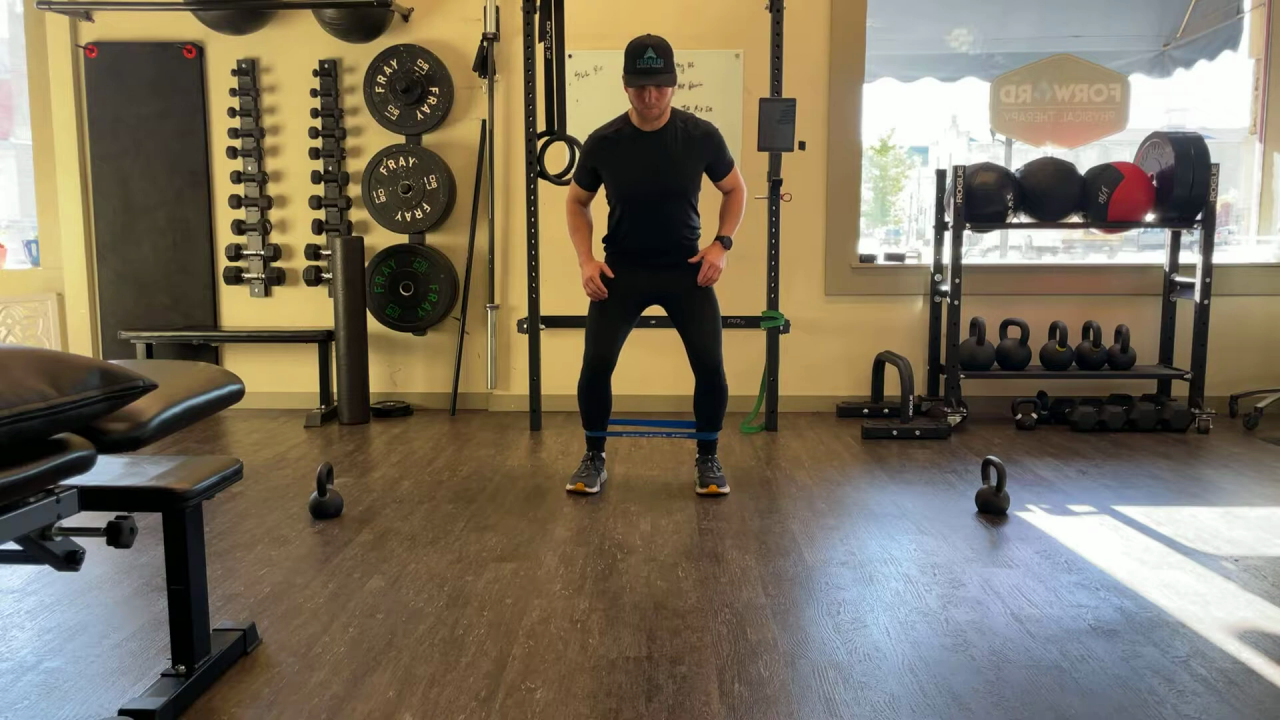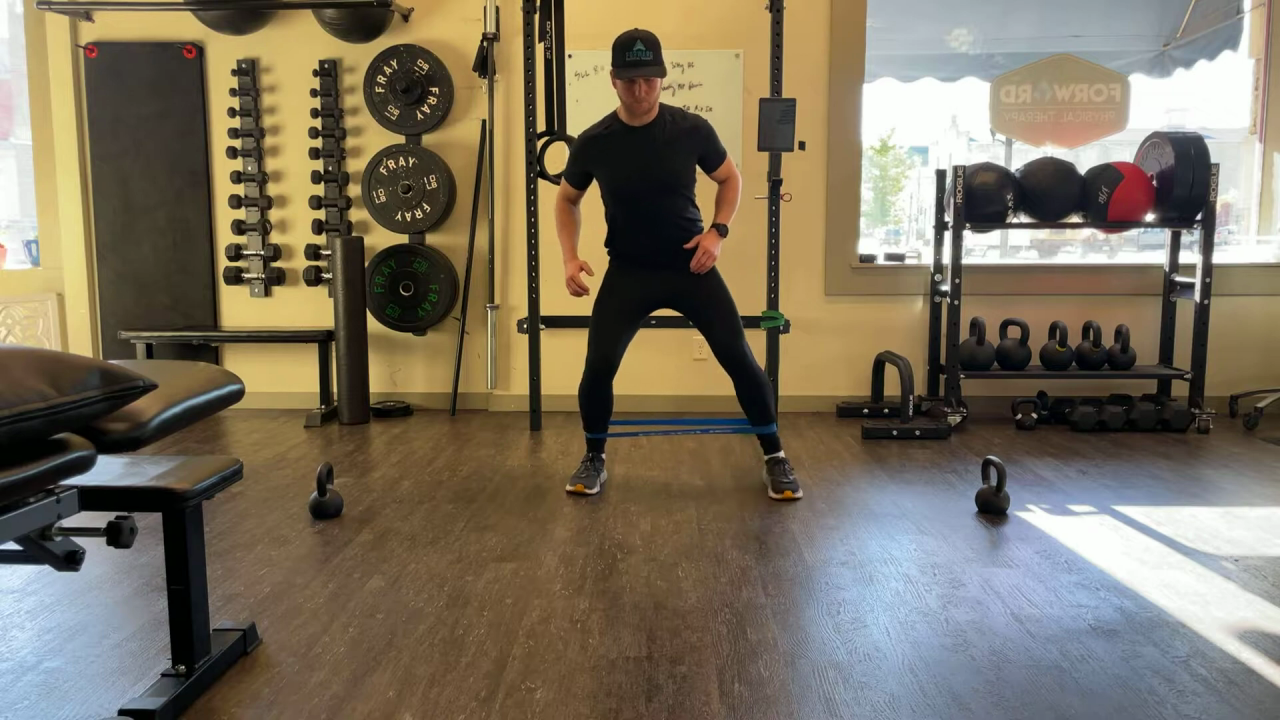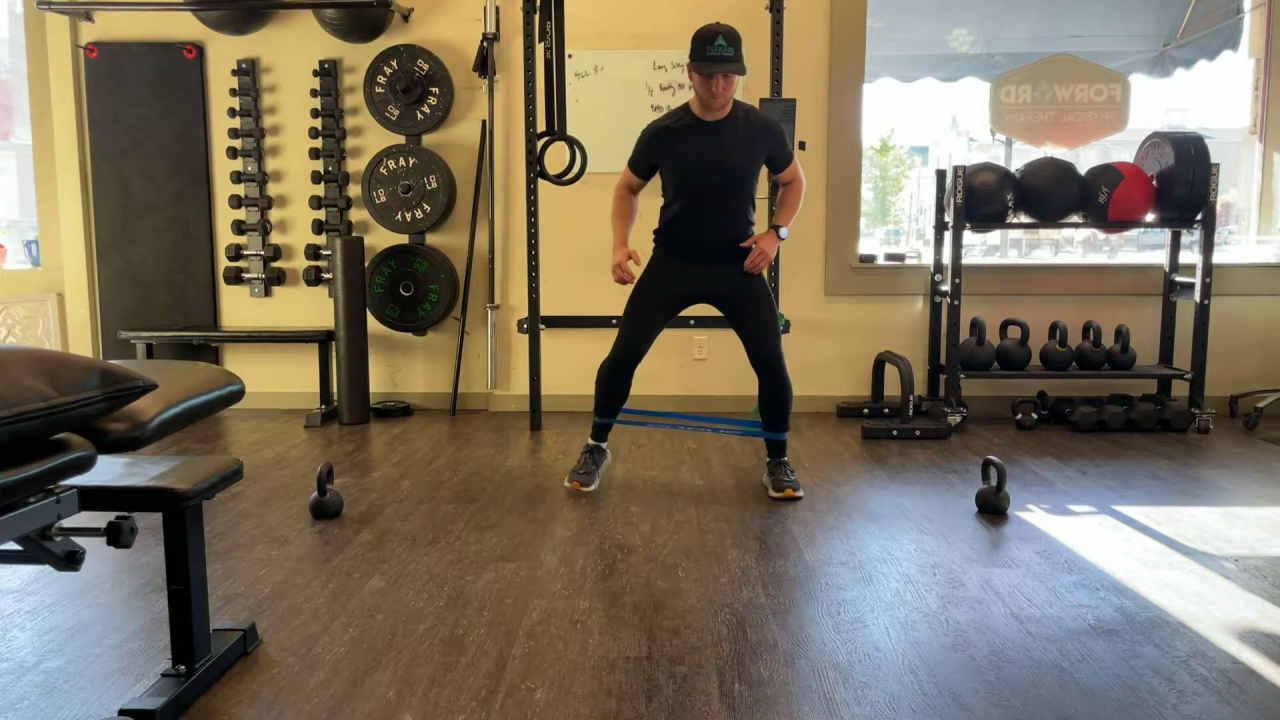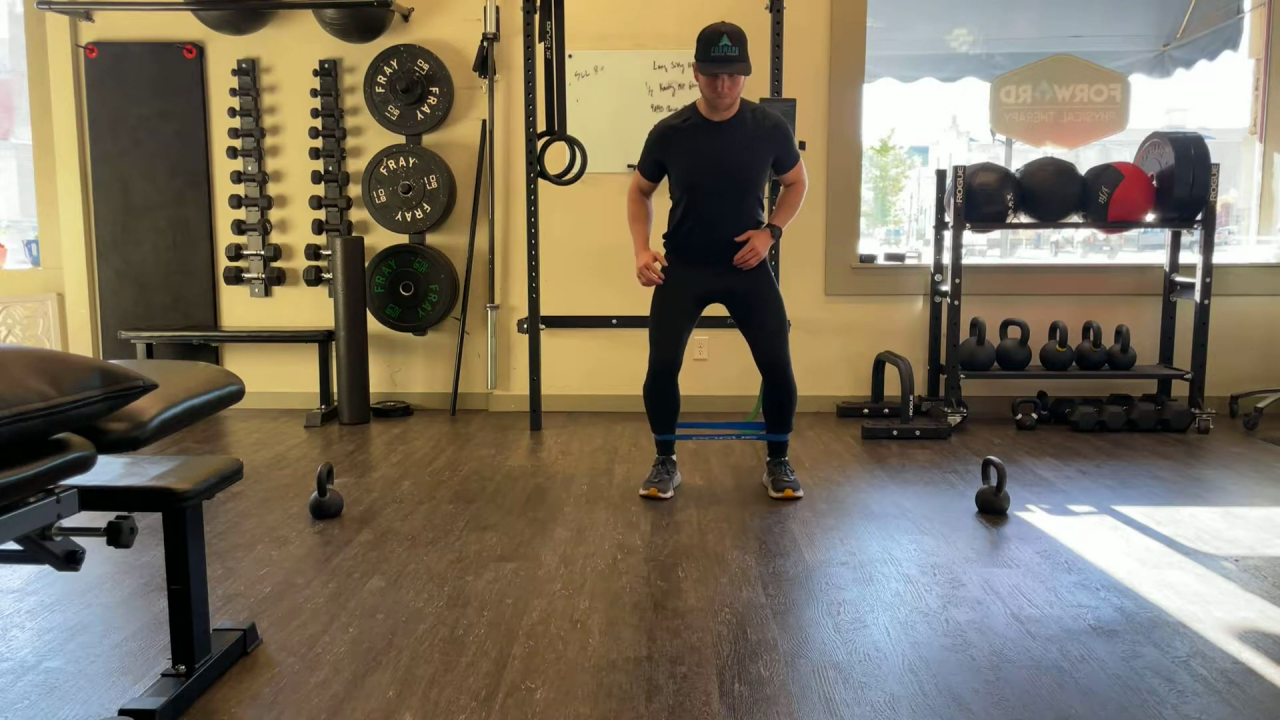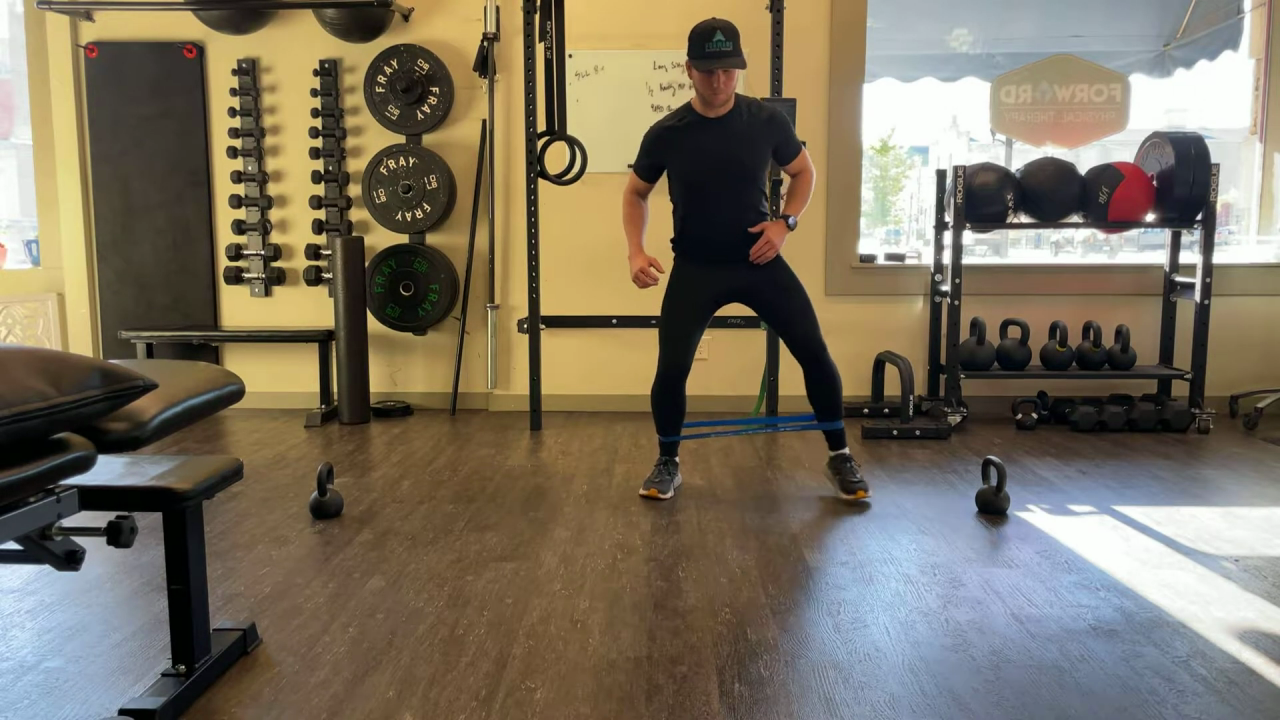
dt=0.5s
person 1, frame 1
left shoulder: (701, 136)
right shoulder: (603, 142)
left elbow: (735, 189)
right elbow: (577, 201)
left wrist: (721, 243)
right wrist: (586, 259)
left hip: (686, 268)
right hip: (622, 269)
left knee: (710, 365)
right knee: (596, 363)
left ankle: (707, 458)
right ankle: (594, 457)
person 1, frame 2
left shoulder: (691, 129)
right shoulder: (594, 142)
left elbow: (730, 179)
right elbow: (567, 199)
left wrist: (718, 231)
right wrist: (571, 256)
left hip: (690, 266)
right hip: (628, 271)
left knee: (739, 359)
right knee: (598, 368)
left ankle: (774, 457)
right ankle: (594, 458)
person 1, frame 3
left shoulder: (762, 128)
right shoulder: (662, 133)
left elbow: (793, 181)
right elbow: (627, 188)
left wrist: (775, 232)
right wrist: (620, 245)
left hip: (737, 265)
right hip: (673, 262)
left knee: (771, 363)
right knee: (624, 354)
left ankle: (777, 461)
right ankle: (596, 447)
person 1, frame 4
left shoulder: (770, 128)
right shoulder: (669, 132)
left elbow: (796, 183)
right elbow: (639, 192)
left wrist: (770, 231)
right wrist: (642, 248)
left hip: (746, 263)
right hip: (683, 267)
left knee: (777, 366)
right knee: (662, 365)
left ankle: (778, 461)
right ankle: (665, 461)
person 1, frame 5
left shoulder: (766, 120)
right shoulder: (666, 133)
left elbow: (803, 172)
right elbow: (635, 193)
left wrist: (784, 222)
right wrist: (636, 250)
left hip: (758, 260)
right hip: (695, 267)
left knee: (814, 352)
right knee: (672, 367)
left ankle: (840, 457)
right ankle: (667, 462)
